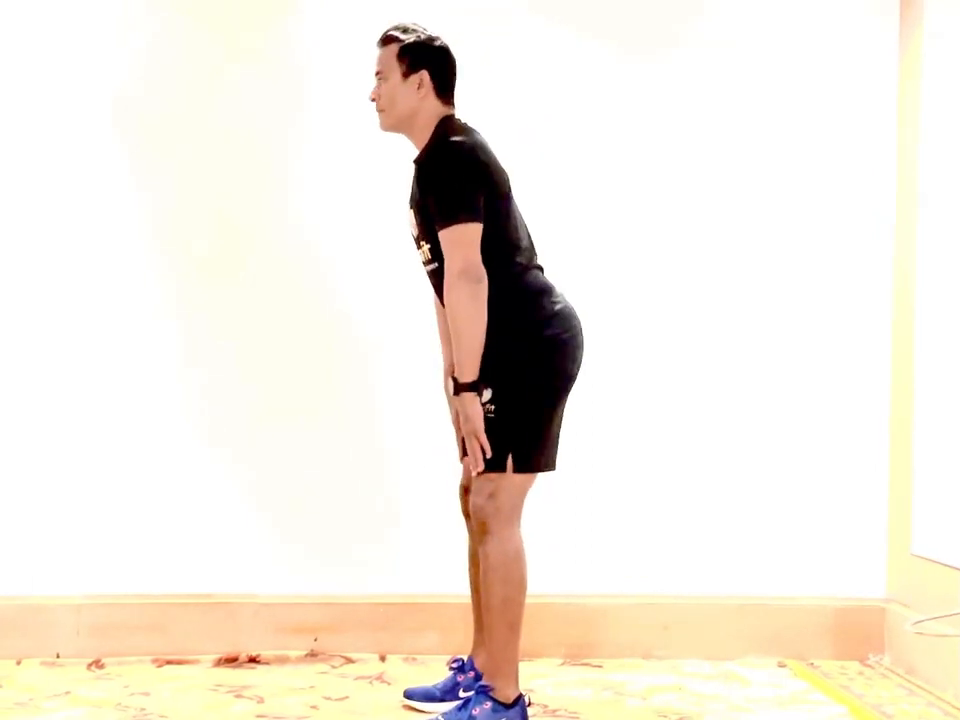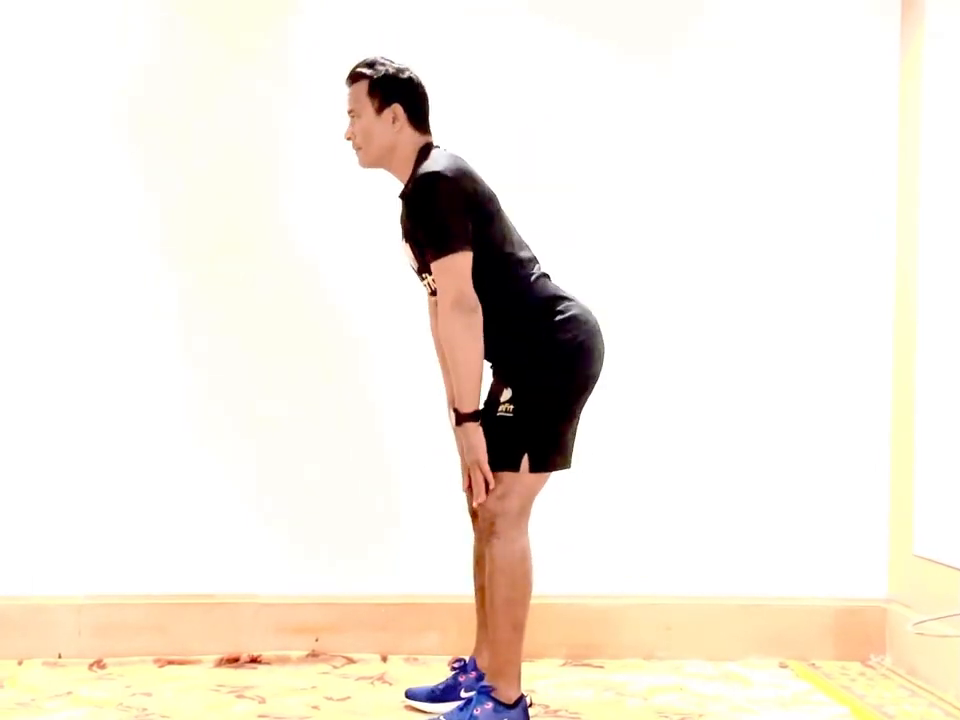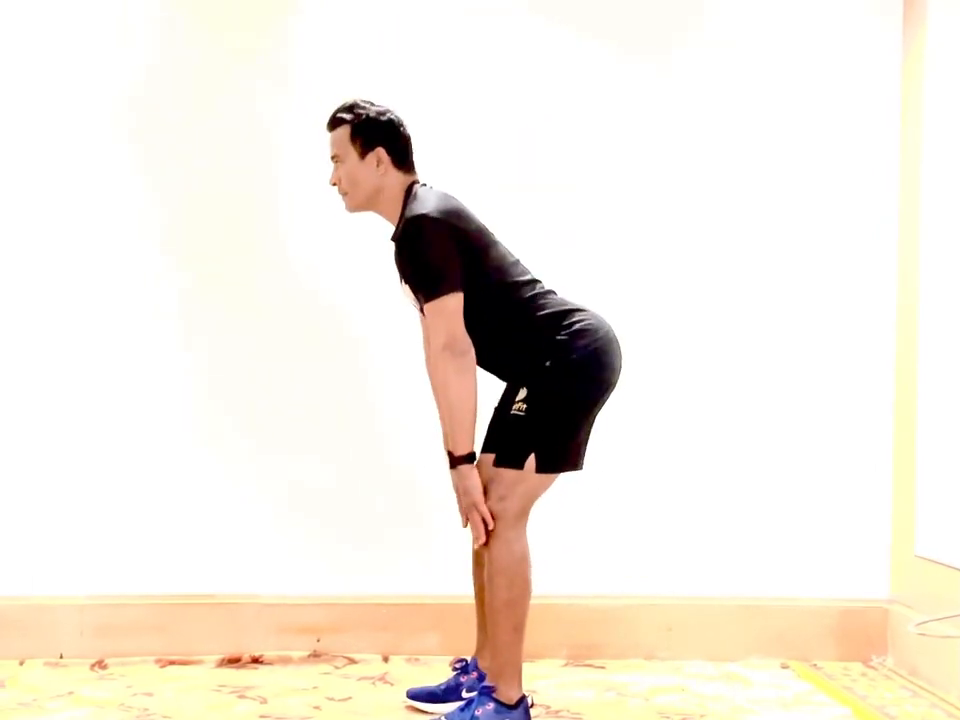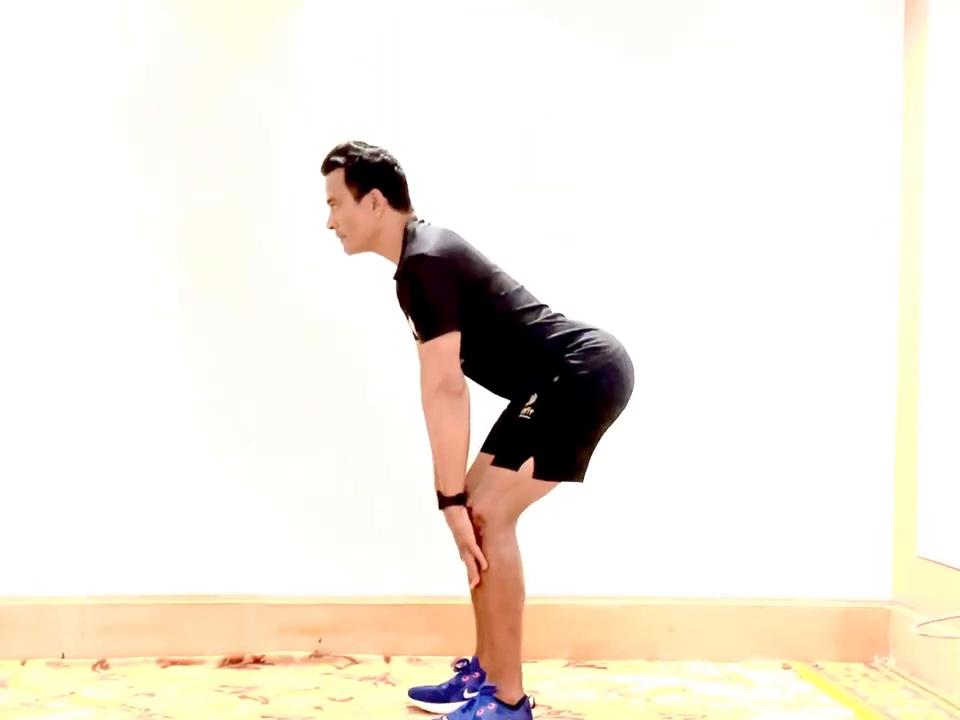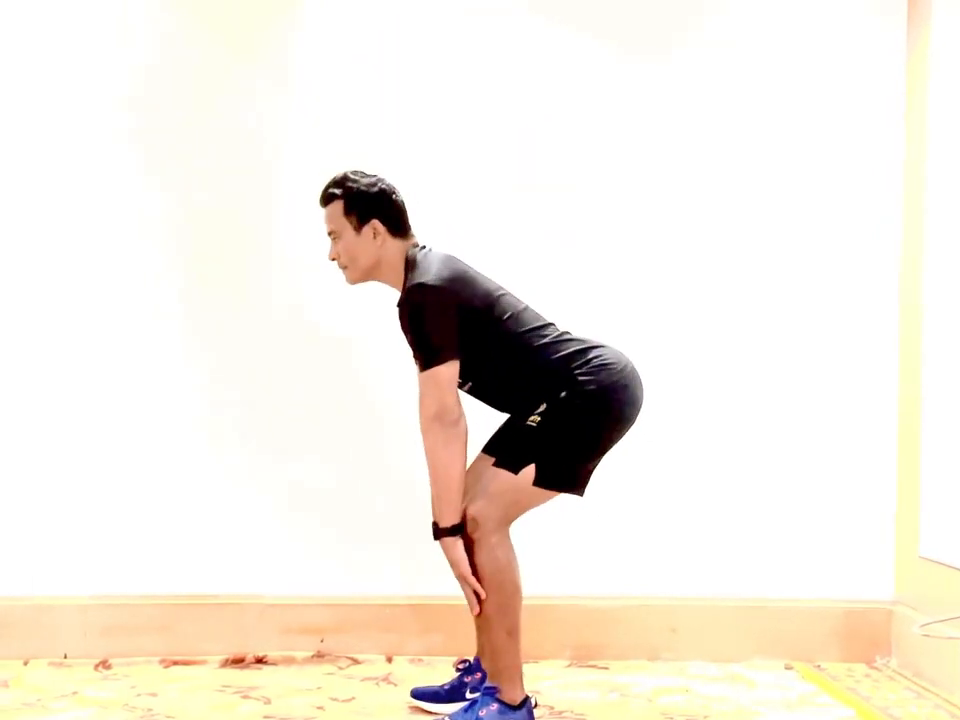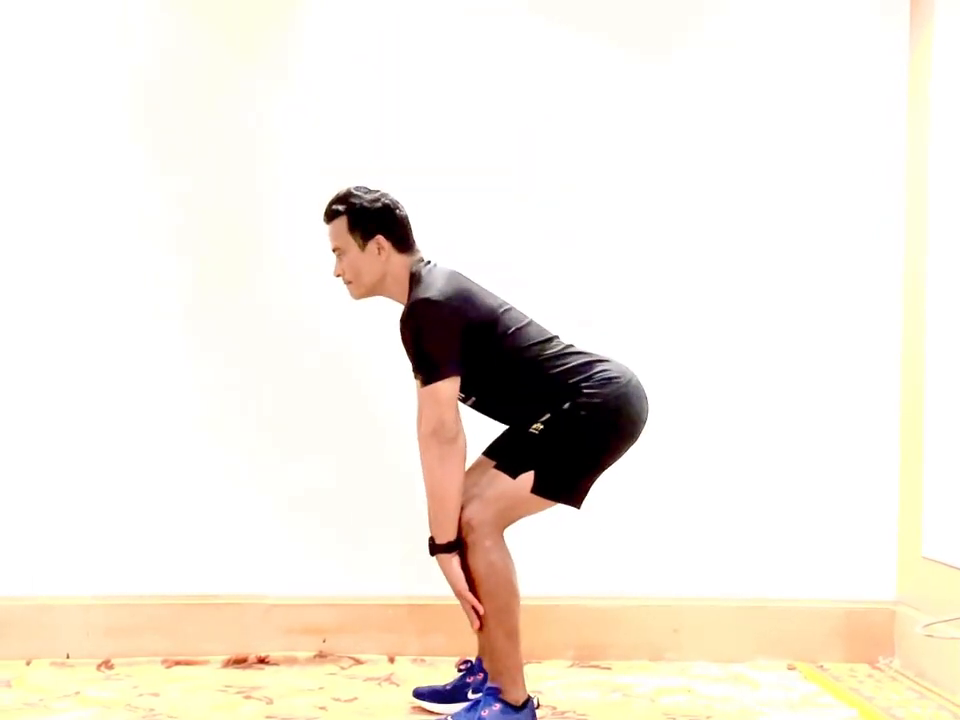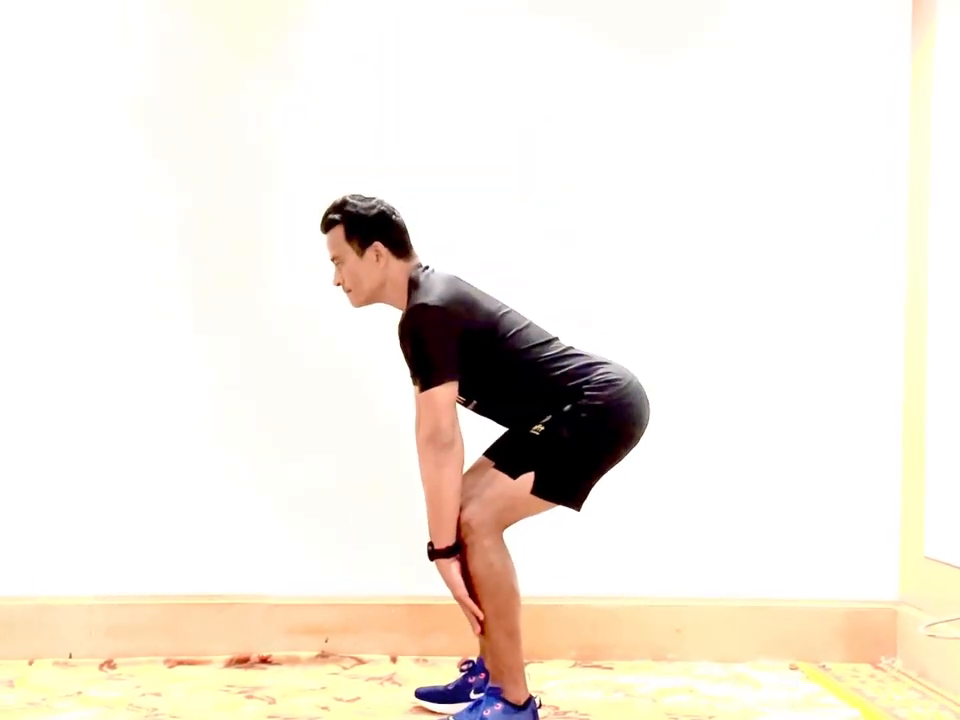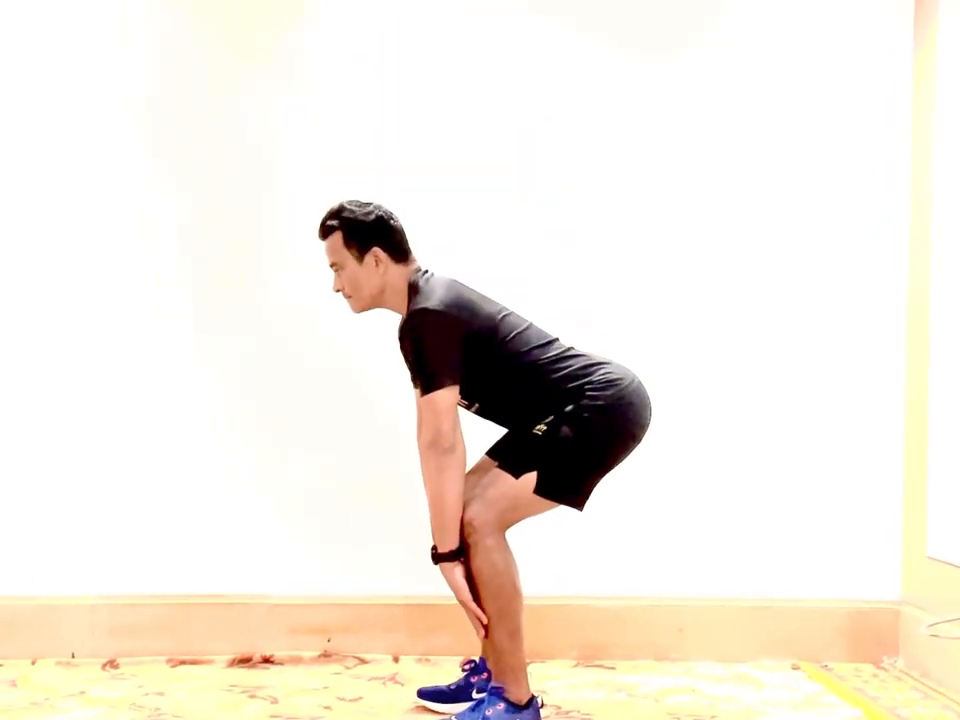
dt=0.3s
person 1, frame 1
left shoulder: (449, 154)
right shoulder: (441, 156)
left elbow: (468, 277)
right elbow: (454, 282)
left wrist: (467, 386)
right wrist: (455, 376)
left hip: (531, 348)
right hip: (515, 348)
left knee: (494, 511)
right knee: (478, 504)
person 1, frame 2
left shoulder: (434, 185)
right shoulder: (428, 184)
left elbow: (460, 306)
right elbow: (449, 306)
left wrist: (468, 419)
right wrist: (463, 411)
left hip: (554, 352)
right hip: (541, 351)
left knee: (502, 511)
right knee: (486, 506)
person 1, frame 3
left shoulder: (424, 226)
right shoulder: (422, 220)
left elbow: (451, 349)
right elbow: (449, 347)
left wrist: (461, 460)
right wrist: (462, 458)
left hip: (572, 357)
right hip: (560, 358)
left knee: (499, 511)
right knee: (488, 508)
person 1, frame 4
left shoulder: (424, 265)
right shoulder: (427, 255)
left elbow: (445, 390)
right elbow: (446, 388)
left wrist: (452, 500)
right wrist: (457, 494)
left hip: (587, 375)
right hip: (579, 373)
left knee: (487, 511)
right knee: (478, 504)
right ankle: (485, 673)
person 1, frame 5
left shoulder: (425, 294)
right shoulder: (430, 278)
left elbow: (442, 419)
right elbow: (444, 415)
left wrist: (447, 531)
right wrist: (452, 520)
left hip: (595, 391)
right hip: (585, 387)
left knee: (481, 515)
right knee: (472, 506)
right ankle: (485, 673)
person 1, frame 6
left shoulder: (430, 309)
right shoulder: (435, 294)
left elbow: (440, 435)
right elbow: (440, 429)
left wrist: (443, 546)
right wrist: (447, 534)
left hip: (601, 406)
right hip: (587, 402)
left knee: (477, 520)
right knee: (467, 509)
right ankle: (488, 673)
person 1, frame 7
left shoulder: (428, 315)
right shoulder: (433, 298)
left elbow: (439, 440)
right elbow: (438, 435)
left wrist: (442, 551)
right wrist: (447, 538)
left hip: (602, 407)
right hip: (589, 403)
left knee: (476, 521)
right knee: (465, 510)
right ankle: (490, 672)
person 1, frame 8
left shoulder: (429, 319)
right shoulder: (433, 303)
left elbow: (439, 445)
right elbow: (442, 439)
left wrist: (447, 555)
right wrist: (450, 544)
left hip: (605, 407)
right hip: (590, 404)
left knee: (478, 520)
right knee: (468, 508)
right ankle: (491, 673)
